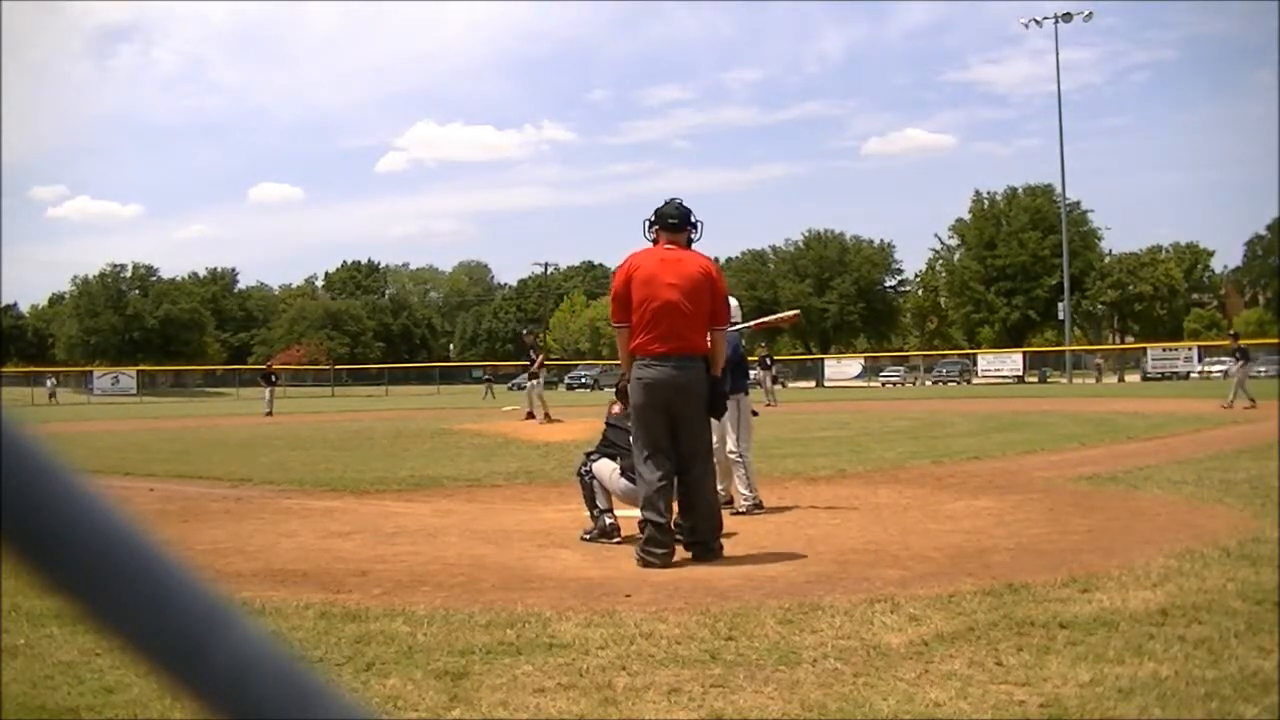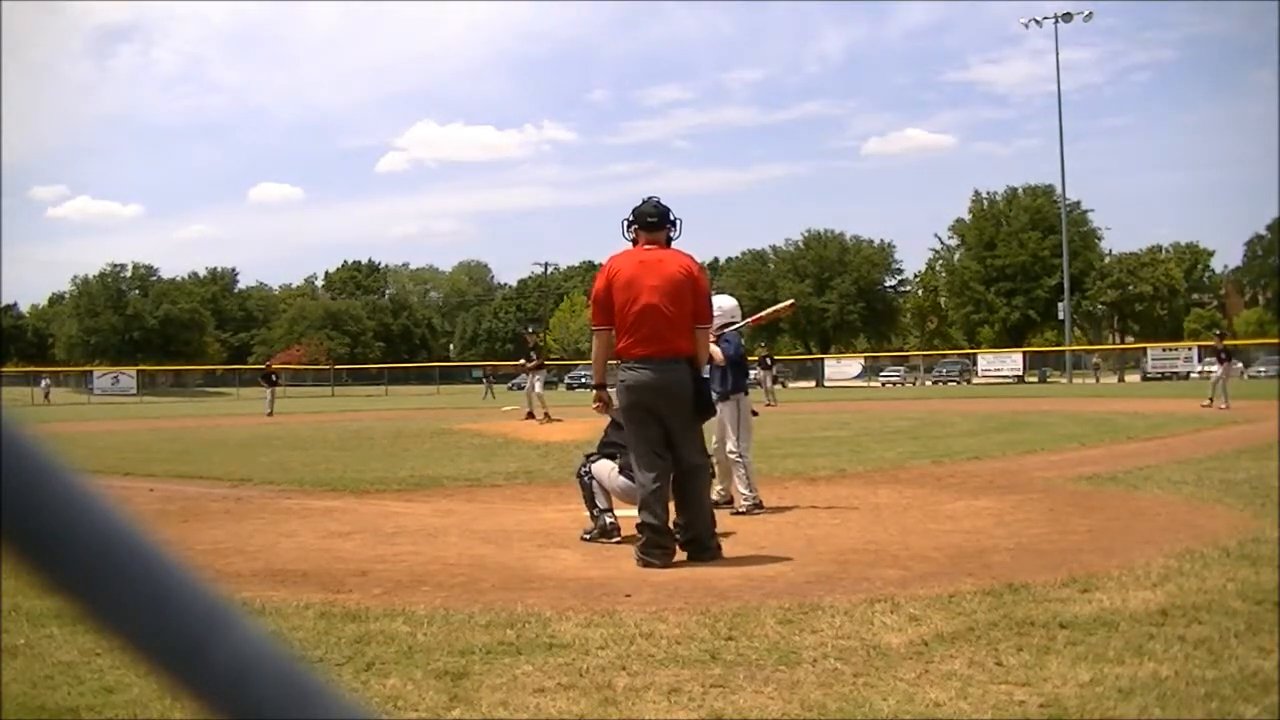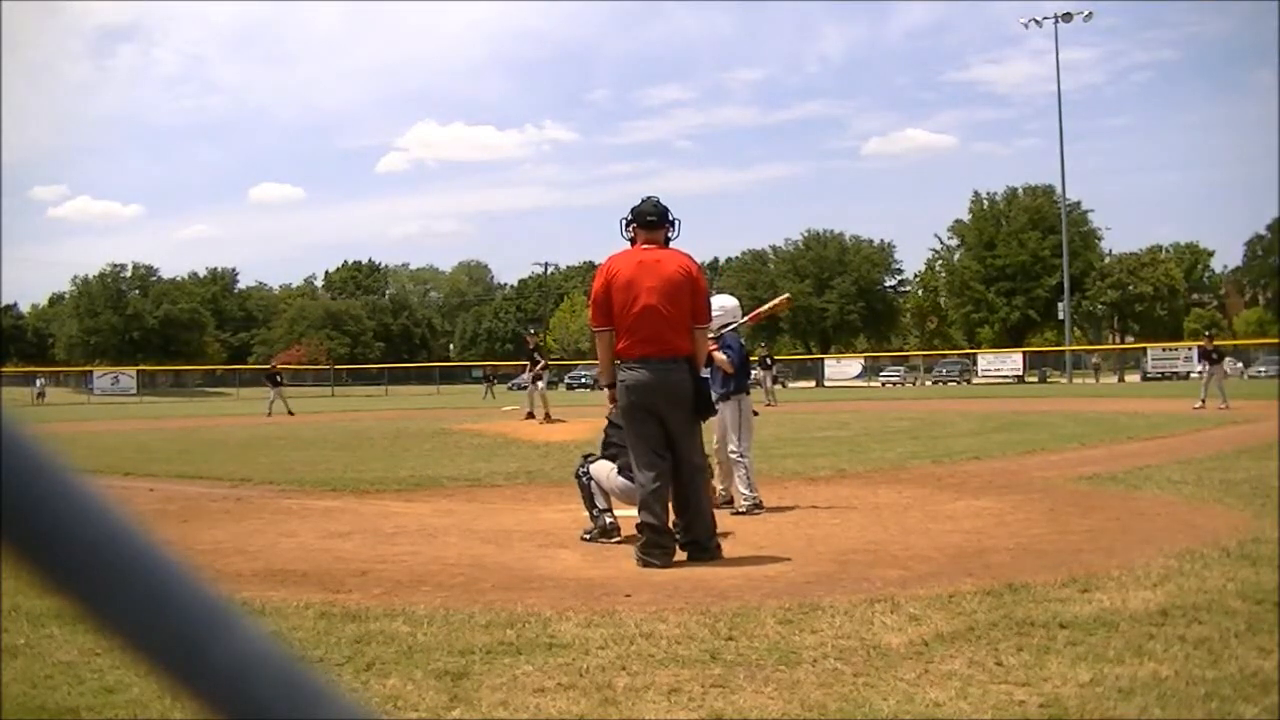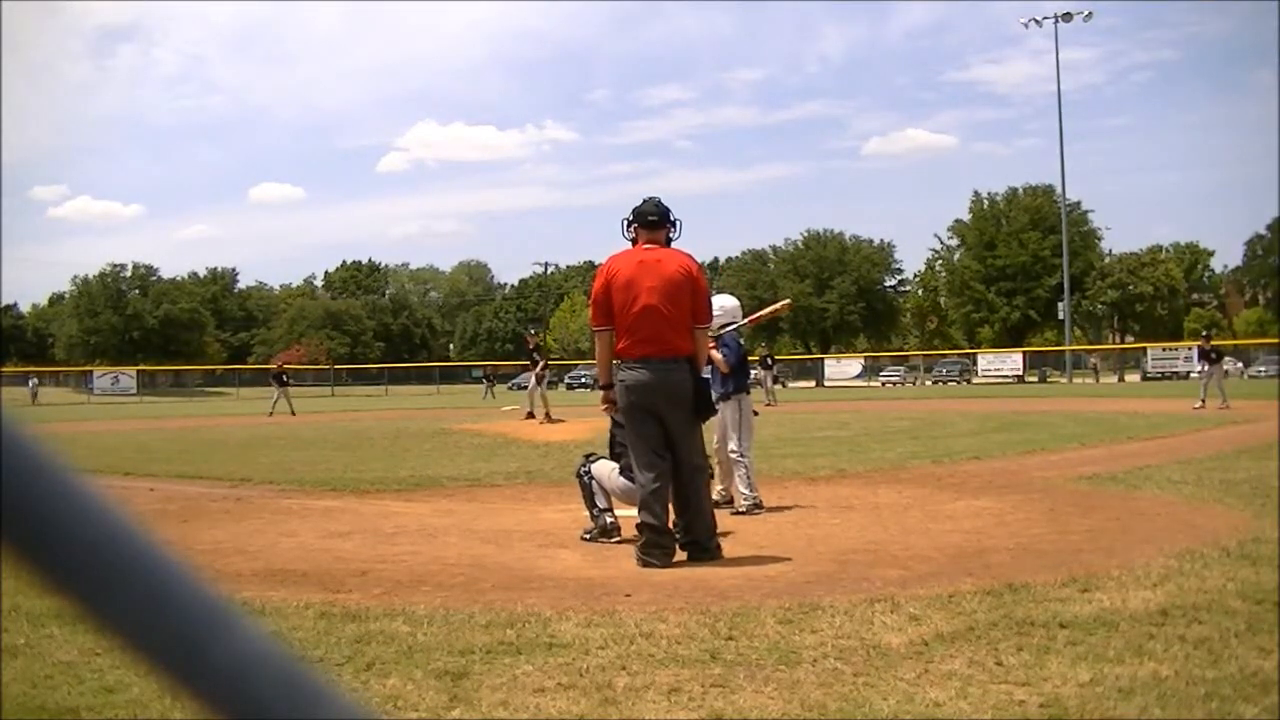
dt=0.5s
person 1, frame 1
left shoulder: (631, 265)
right shoulder: (706, 267)
left elbow: (622, 330)
right elbow: (718, 332)
left wrist: (630, 376)
right wrist: (715, 378)
left hip: (647, 373)
right hip: (693, 372)
left knee: (653, 463)
right knee: (698, 463)
left ankle: (656, 547)
right ankle: (704, 543)
person 1, frame 2
left shoulder: (612, 268)
right shoulder: (688, 266)
left elbow: (601, 333)
right elbow: (702, 331)
left wrist: (599, 385)
right wrist: (698, 376)
left hip: (634, 376)
right hip: (679, 373)
left knee: (648, 466)
right knee: (691, 463)
left ankle: (655, 548)
right ankle: (700, 543)
person 1, frame 3
left shoulder: (611, 268)
right shoulder: (686, 266)
left elbow: (603, 333)
right elbow: (700, 331)
left wrist: (609, 383)
right wrist: (696, 376)
left hip: (633, 376)
right hip: (678, 373)
left knee: (648, 465)
right knee: (690, 463)
left ankle: (655, 548)
right ankle: (700, 543)
person 1, frame 4
left shoulder: (611, 268)
right shoulder: (687, 266)
left elbow: (602, 334)
right elbow: (701, 331)
left wrist: (606, 385)
right wrist: (697, 376)
left hip: (632, 375)
right hip: (678, 373)
left knee: (648, 465)
right knee: (690, 463)
left ankle: (655, 547)
right ankle: (700, 543)
person 2, frame 1
left shoulder: (732, 337)
right shoulder: (723, 337)
left hip: (734, 400)
left knee: (736, 450)
right knee: (719, 449)
left ankle: (750, 500)
right ankle: (723, 494)
person 2, frame 2
left shoulder: (731, 337)
right shoulder: (721, 338)
left elbow: (722, 357)
left wrist: (708, 342)
left hip: (734, 401)
right hip: (722, 401)
left knee: (736, 450)
right knee: (719, 449)
left ankle: (750, 500)
right ankle: (722, 495)
person 2, frame 3
left shoulder: (731, 338)
right shoulder: (720, 338)
left elbow: (730, 366)
left wrist: (711, 347)
left hip: (735, 401)
right hip: (723, 401)
left knee: (737, 450)
right knee: (720, 448)
left ankle: (750, 500)
right ankle: (723, 494)
person 2, frame 4
left shoulder: (730, 338)
right shoulder: (722, 338)
left elbow: (725, 365)
left wrist: (709, 346)
left hip: (735, 400)
right hip: (724, 400)
left knee: (737, 450)
right knee: (721, 448)
left ankle: (750, 500)
right ankle: (722, 494)
